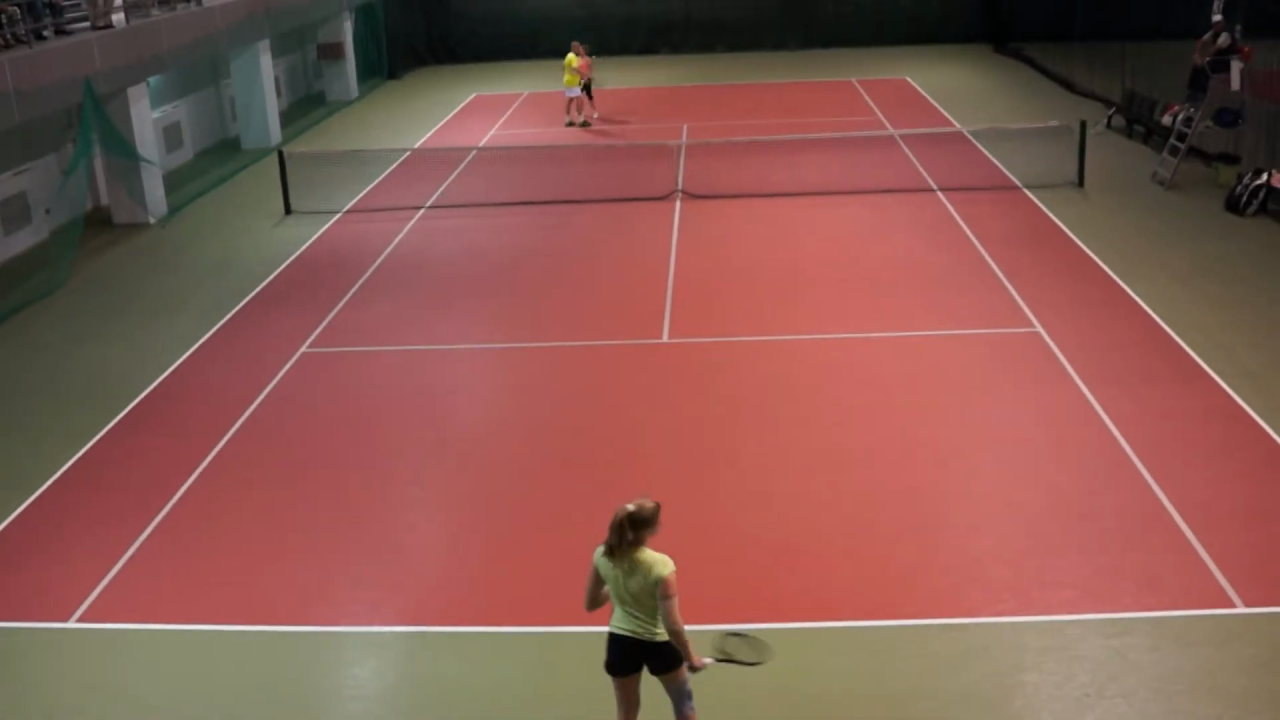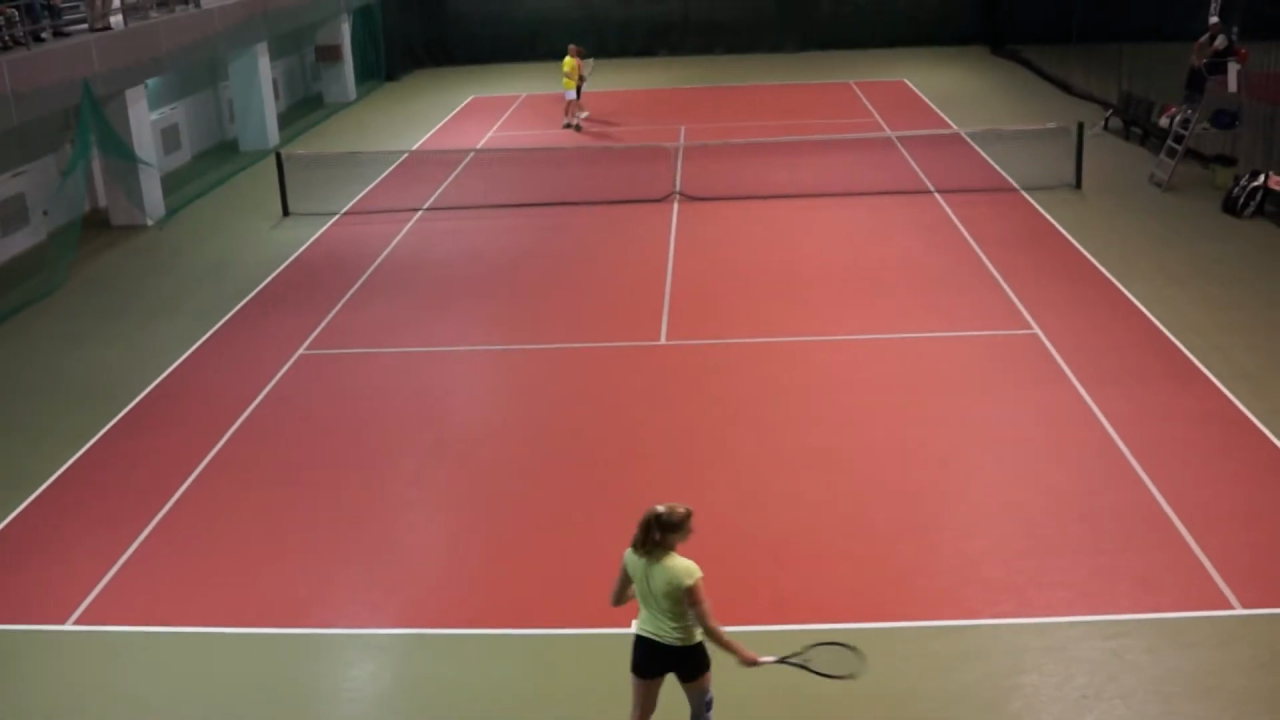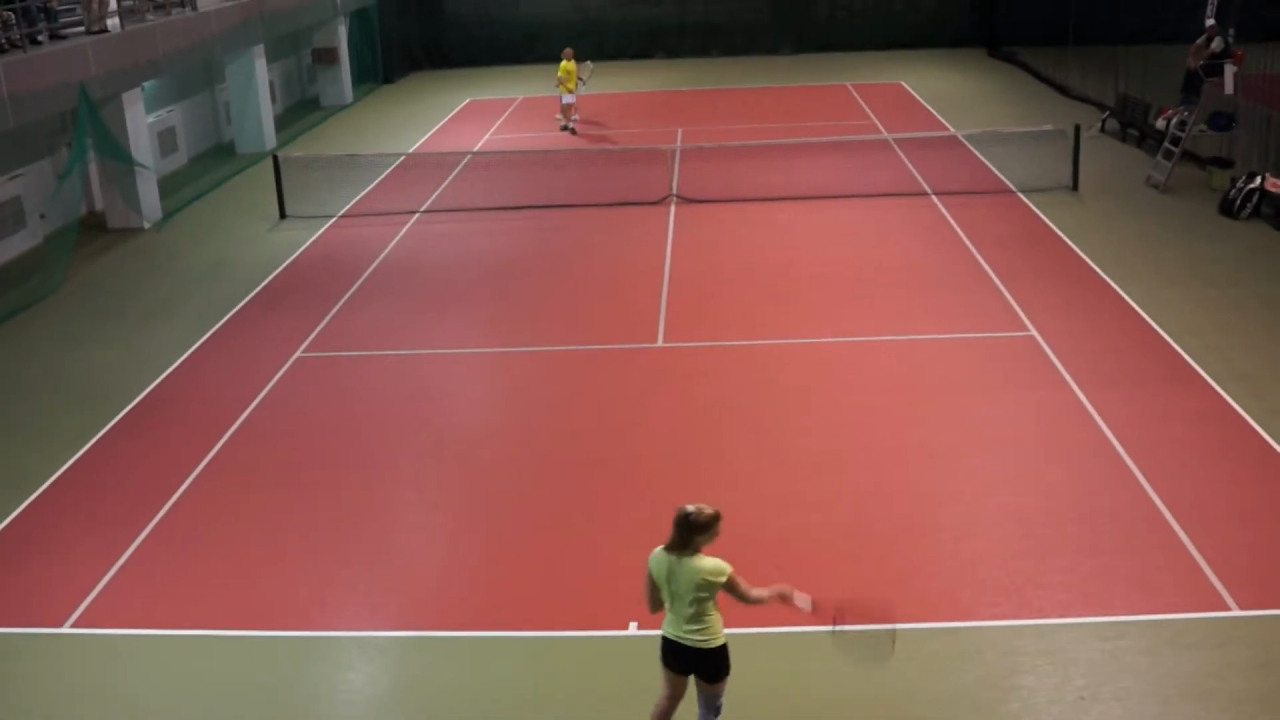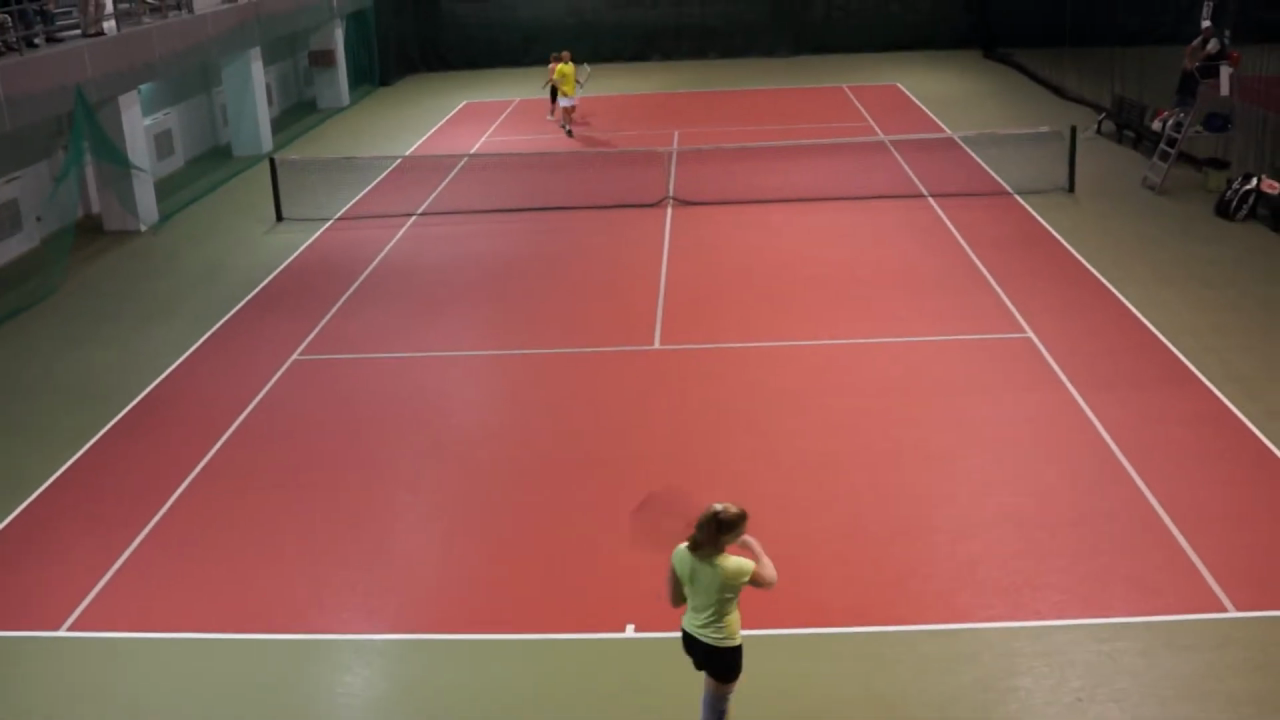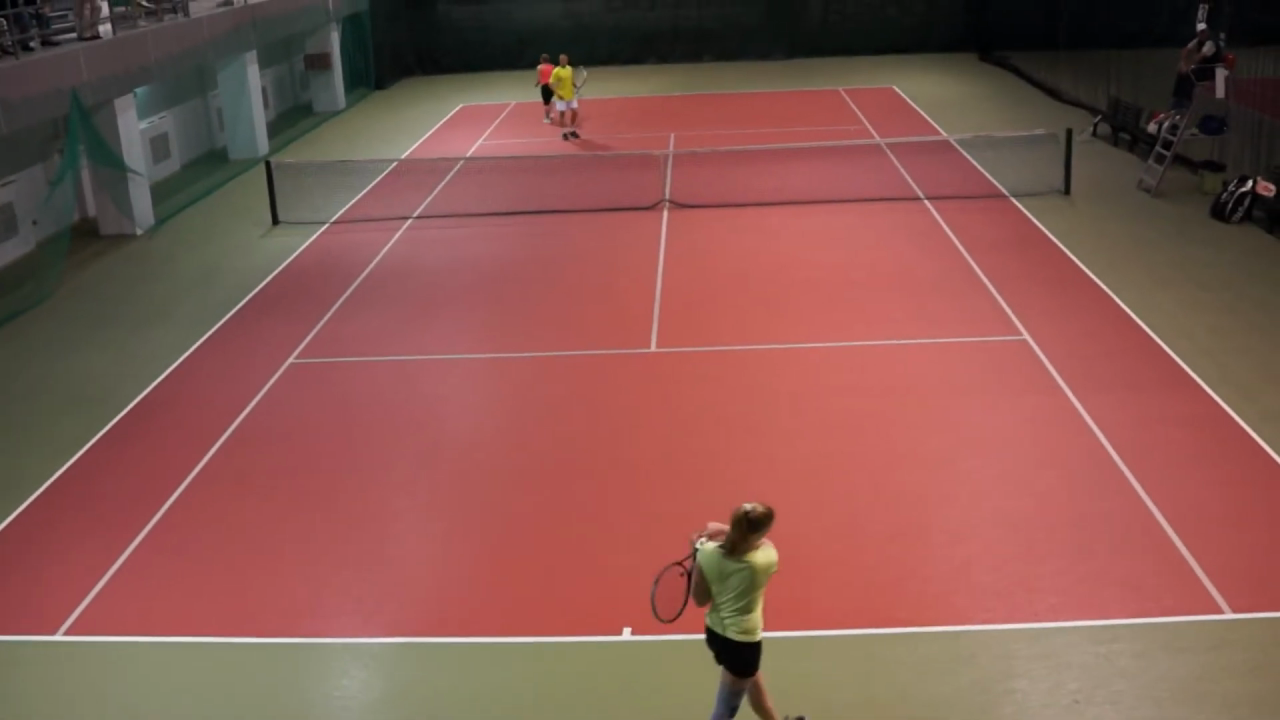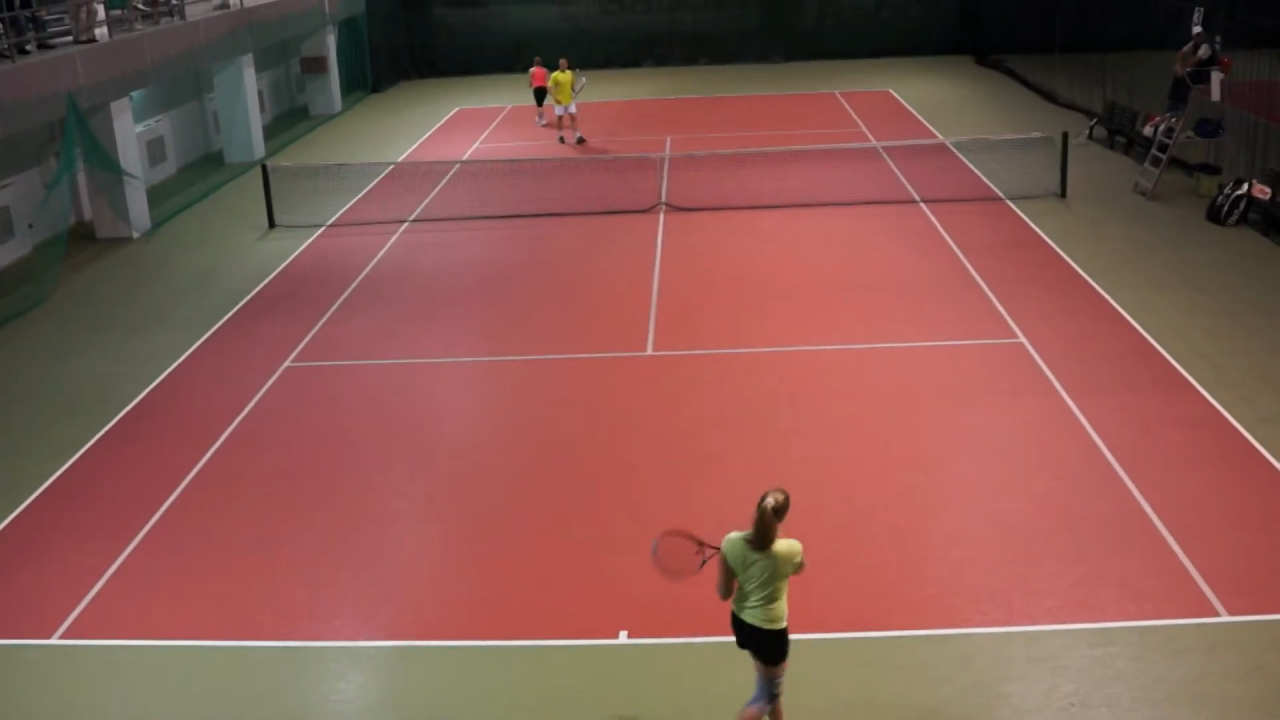
dt=0.2s
person 1, frame 1
left shoulder: (603, 556)
right shoulder: (661, 565)
left elbow: (590, 604)
right elbow: (672, 624)
right wrist: (690, 656)
left hip: (620, 641)
right hip: (659, 644)
right knee: (683, 700)
person 1, frame 2
left shoulder: (632, 556)
right shoulder: (686, 571)
left elbow: (616, 600)
right elbow: (708, 626)
right wrist: (739, 652)
left hip: (646, 643)
right hip: (685, 649)
person 1, frame 3
left shoulder: (657, 557)
right shoulder: (714, 568)
left elbow: (653, 606)
right elbow: (750, 597)
right wrist: (778, 591)
left hip: (671, 642)
right hip: (707, 649)
left knee: (670, 697)
person 1, frame 4
left shoulder: (681, 553)
right shoulder: (738, 567)
left elbow: (676, 601)
right elbow: (770, 579)
right wrist: (754, 545)
left hip: (690, 636)
right hip: (721, 646)
left knee: (723, 689)
person 1, frame 5
left shoulder: (707, 553)
right shoulder: (767, 560)
left elbow: (699, 600)
right elbow: (764, 544)
right wrist: (722, 530)
left hip: (714, 632)
right hip: (742, 642)
left knee: (754, 682)
person 1, frame 6
left shoulder: (731, 543)
right shoulder: (791, 550)
left elbow: (724, 594)
left hip: (741, 621)
right hip: (770, 629)
left knee: (770, 679)
right knee: (766, 696)
